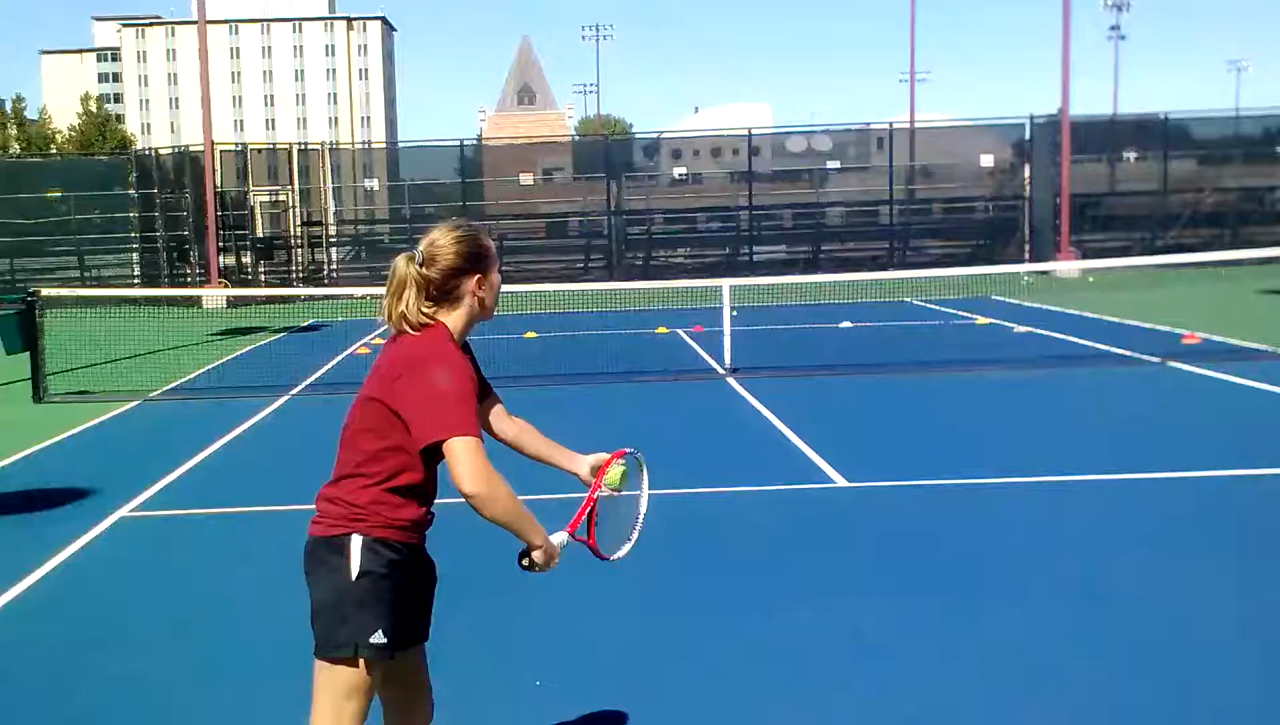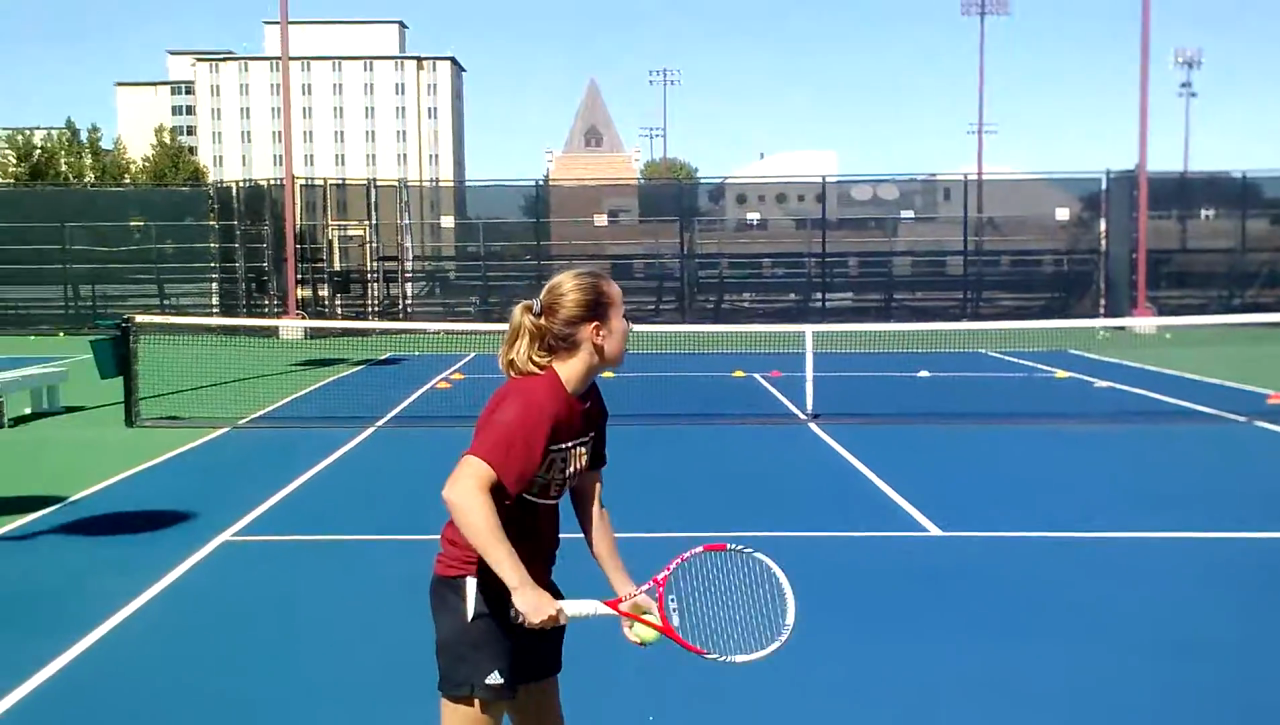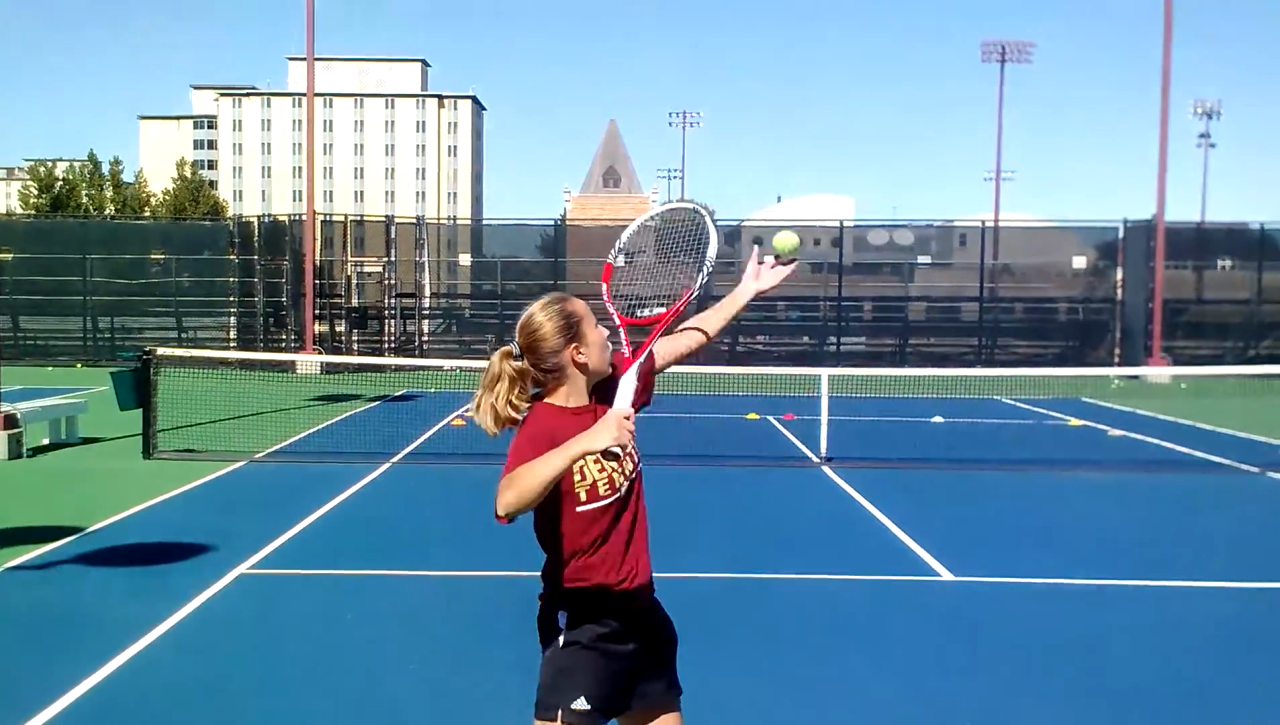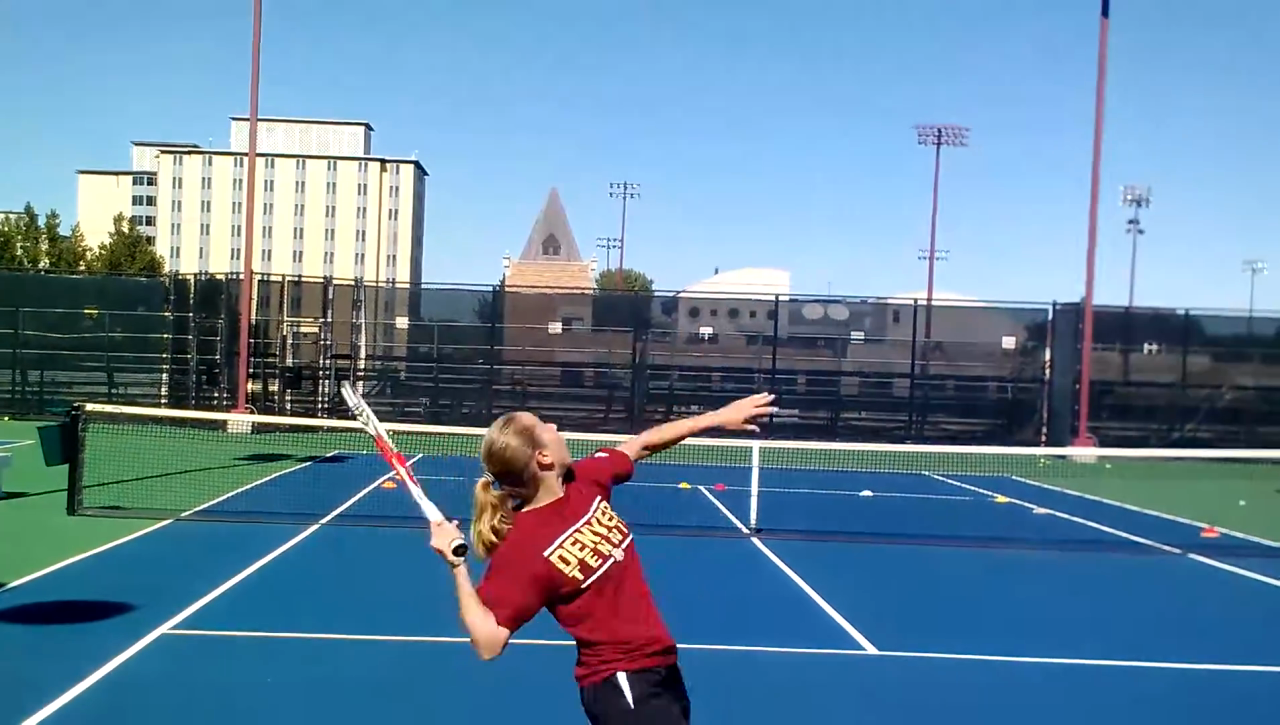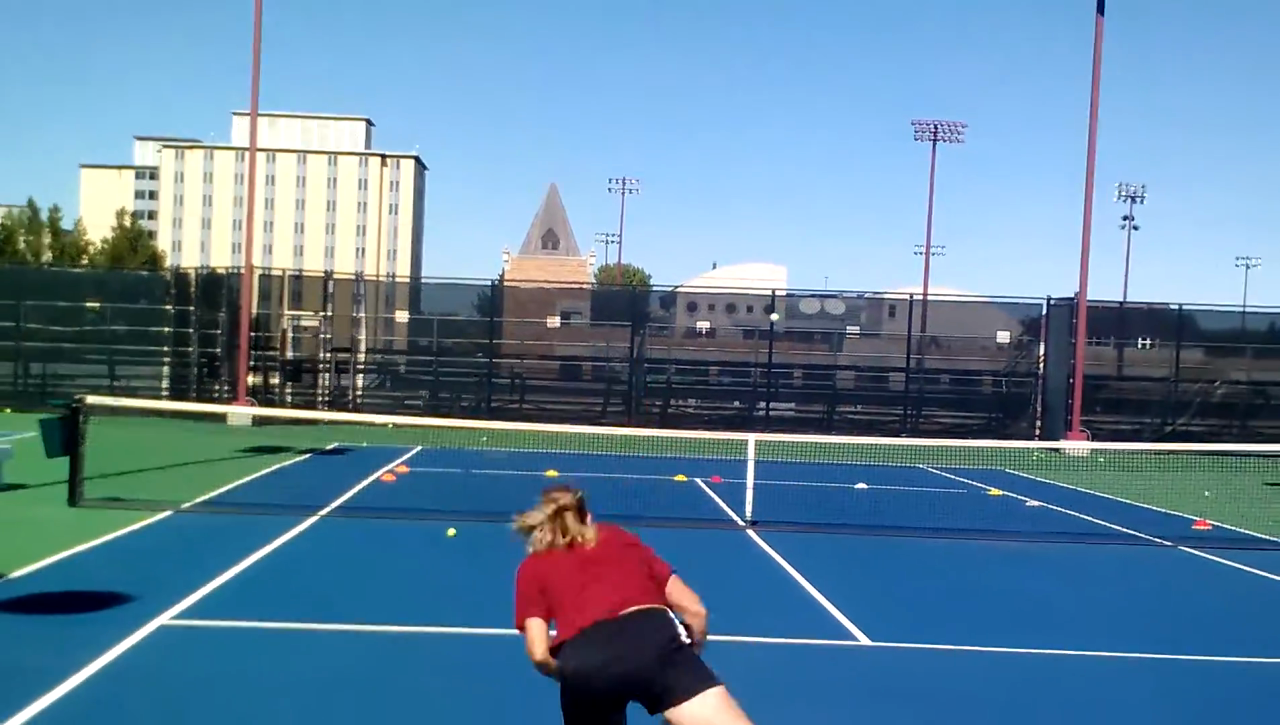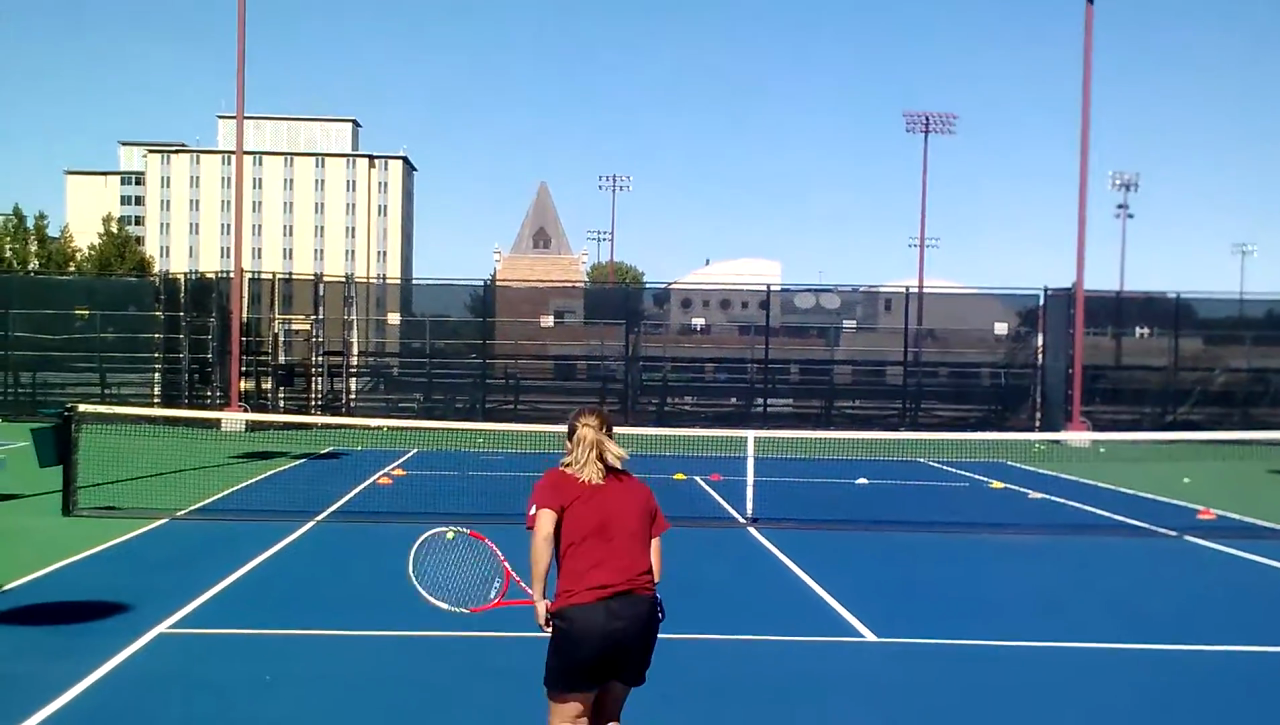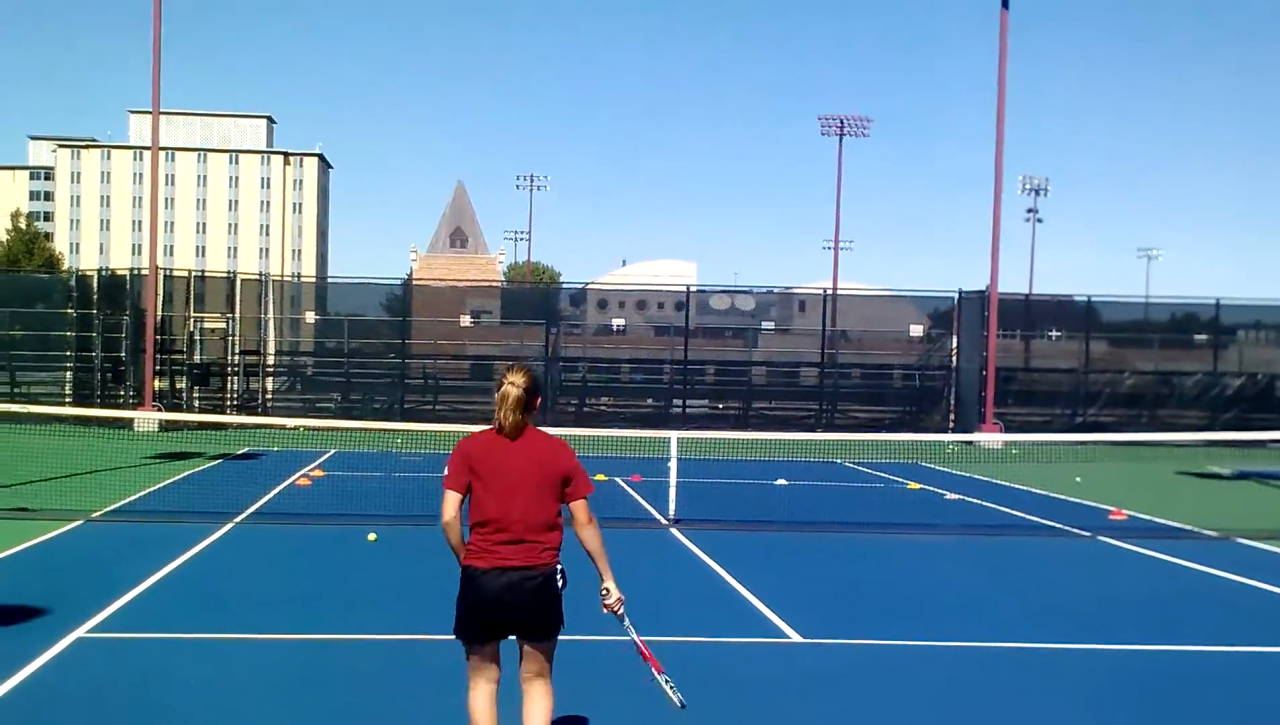
dt=0.5s
person 1, frame 1
left shoulder: (443, 349)
right shoulder: (436, 361)
left elbow: (499, 420)
right elbow: (473, 478)
left wrist: (575, 463)
right wrist: (537, 538)
left hip: (395, 547)
right hip: (360, 547)
person 1, frame 2
left shoulder: (588, 403)
right shoulder: (533, 401)
left elbow: (590, 504)
right elbow: (461, 492)
left wrist: (624, 587)
right wrist: (523, 588)
left hip: (529, 588)
right hip: (479, 587)
person 1, frame 3
left shoulder: (612, 388)
right shoulder: (538, 430)
left elbow: (684, 340)
right elbow: (507, 502)
left wrist: (748, 290)
right wrist: (582, 441)
left hip: (637, 607)
right hip: (581, 625)
person 1, frame 4
left shoulder: (583, 479)
right shoulder: (518, 549)
left elbow: (640, 443)
right elbow: (488, 643)
left wrist: (718, 417)
right wrist: (456, 566)
left hip: (656, 671)
right hip: (622, 683)
person 1, frame 5
left shoulder: (532, 570)
right shoulder: (623, 541)
left elbow: (539, 653)
right elbow: (691, 609)
left wrist: (567, 675)
right wrist: (690, 649)
left hip: (589, 657)
person 1, frame 6
left shoulder: (555, 482)
right shoulder: (641, 490)
left elbow: (543, 535)
right elbow: (656, 570)
left wrist: (539, 598)
left hip: (580, 615)
right hip: (639, 615)
person 1, frame 7
left shoulder: (469, 448)
right shoulder: (560, 453)
left elbow: (449, 517)
right elbow: (584, 523)
left wrist: (466, 561)
right wrist: (607, 578)
left hip: (482, 579)
right hip: (539, 579)
left knee: (482, 680)
right knee: (537, 680)
